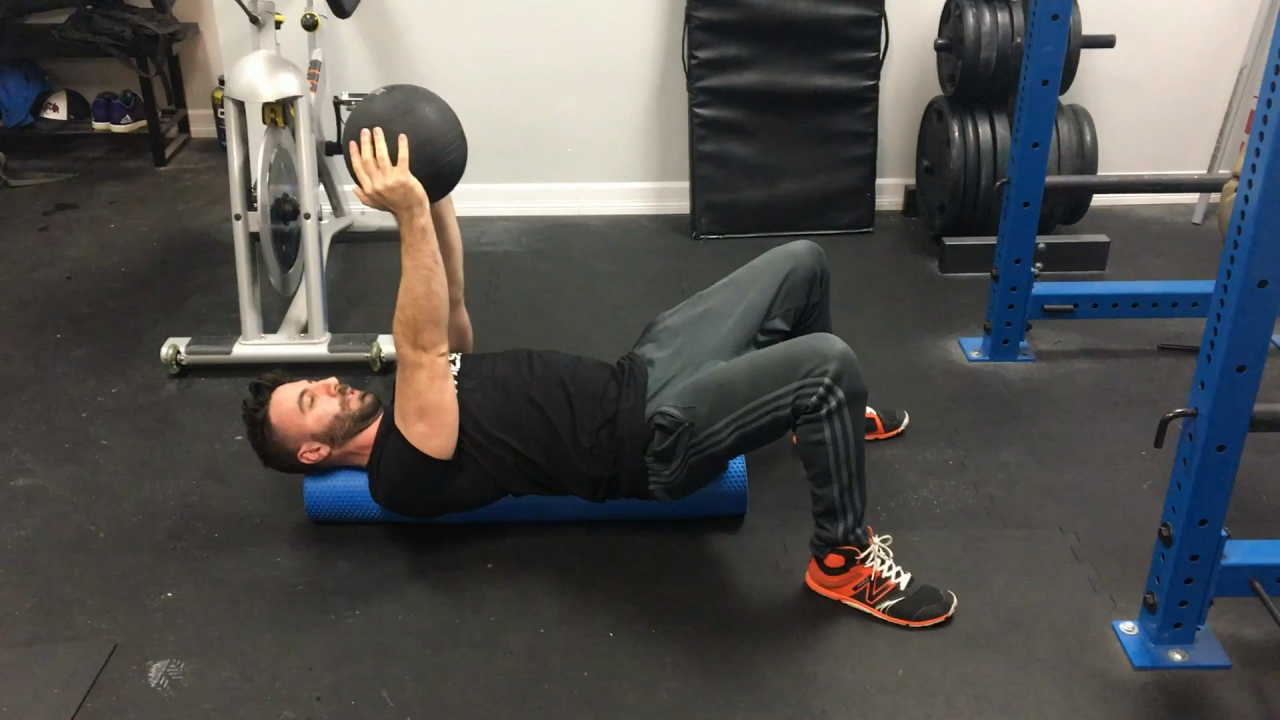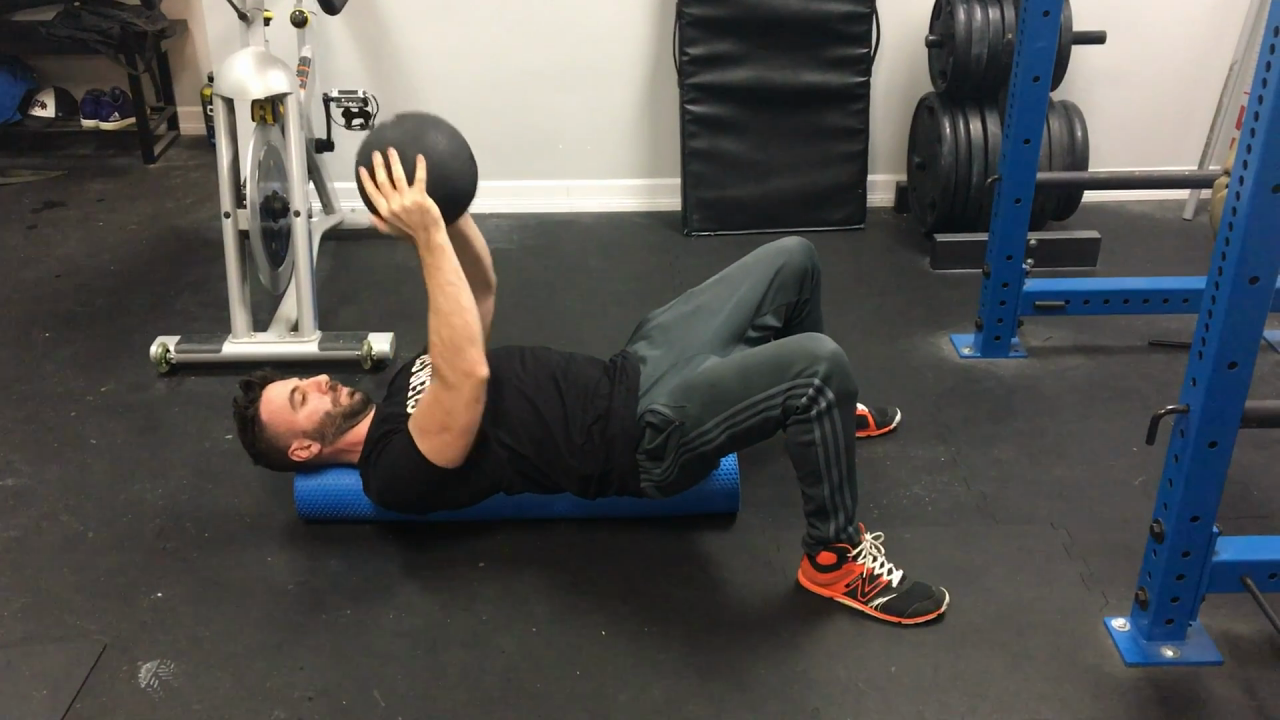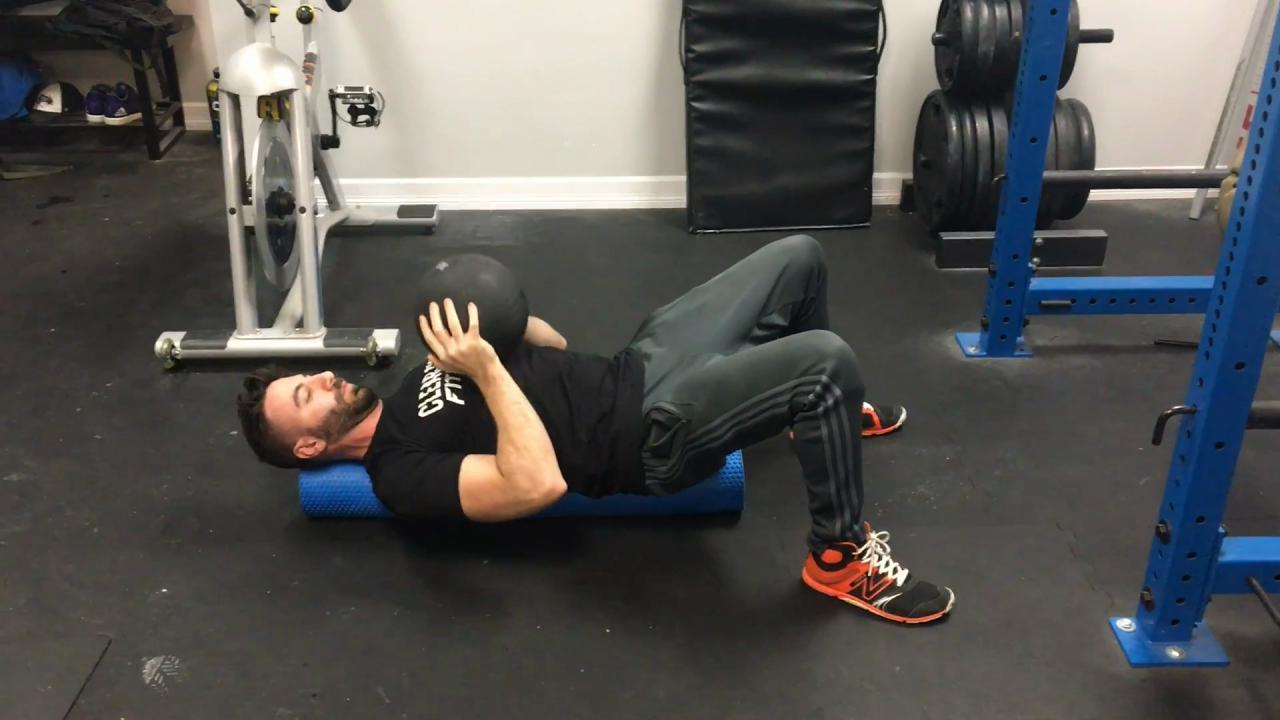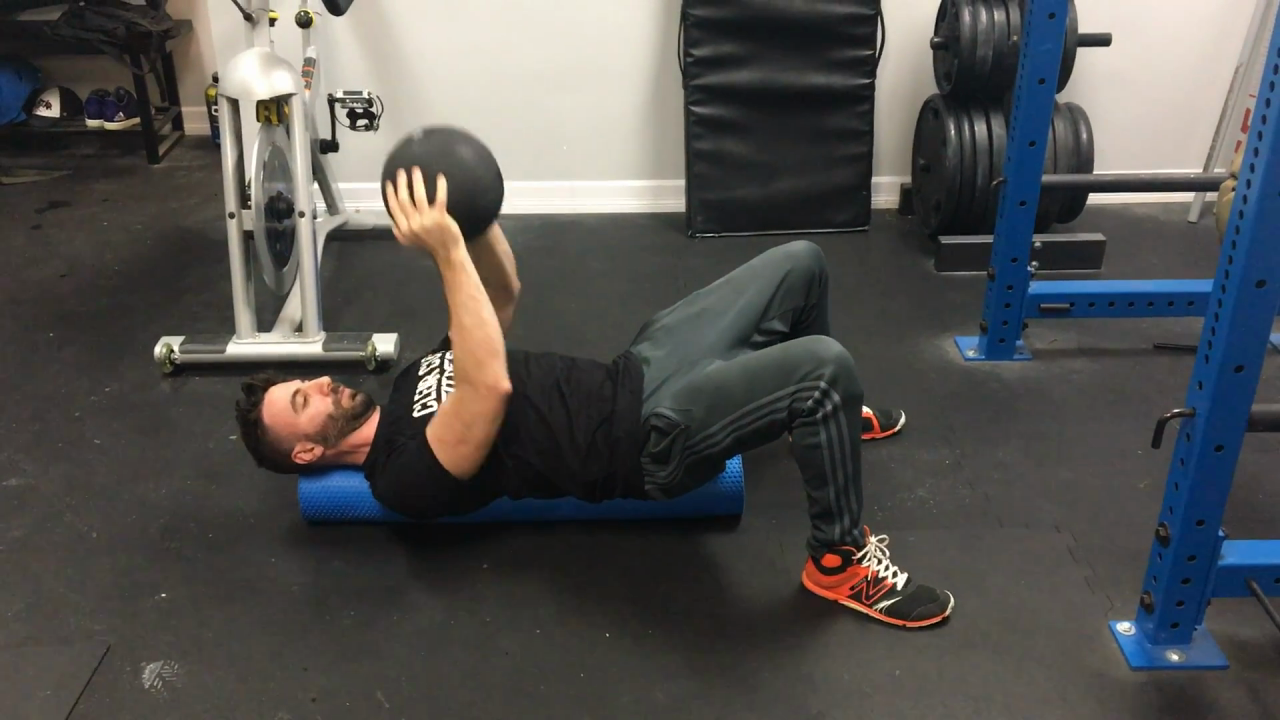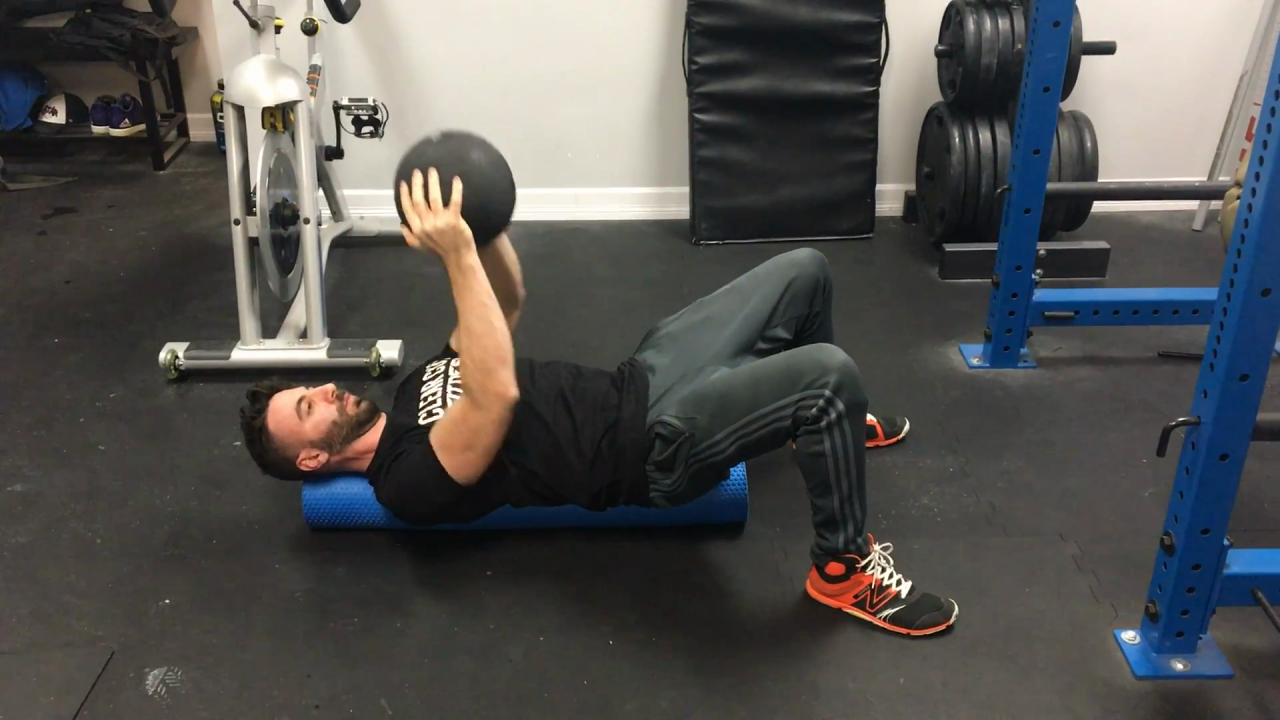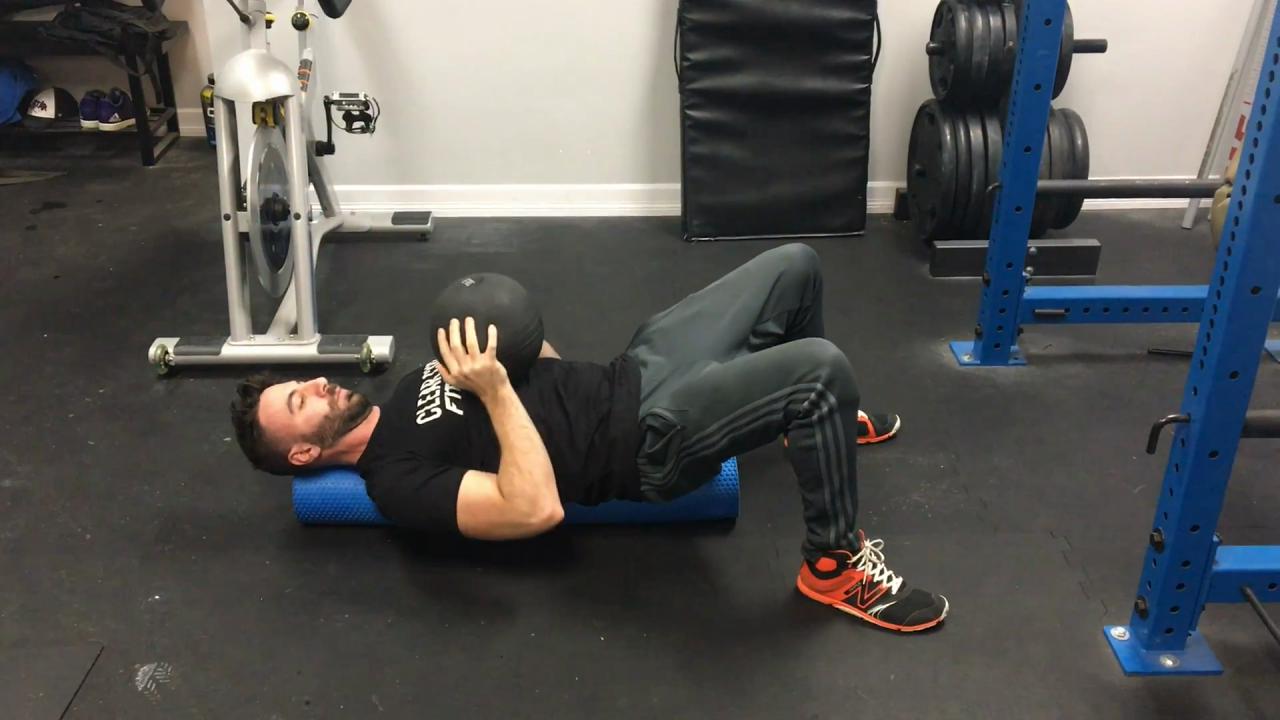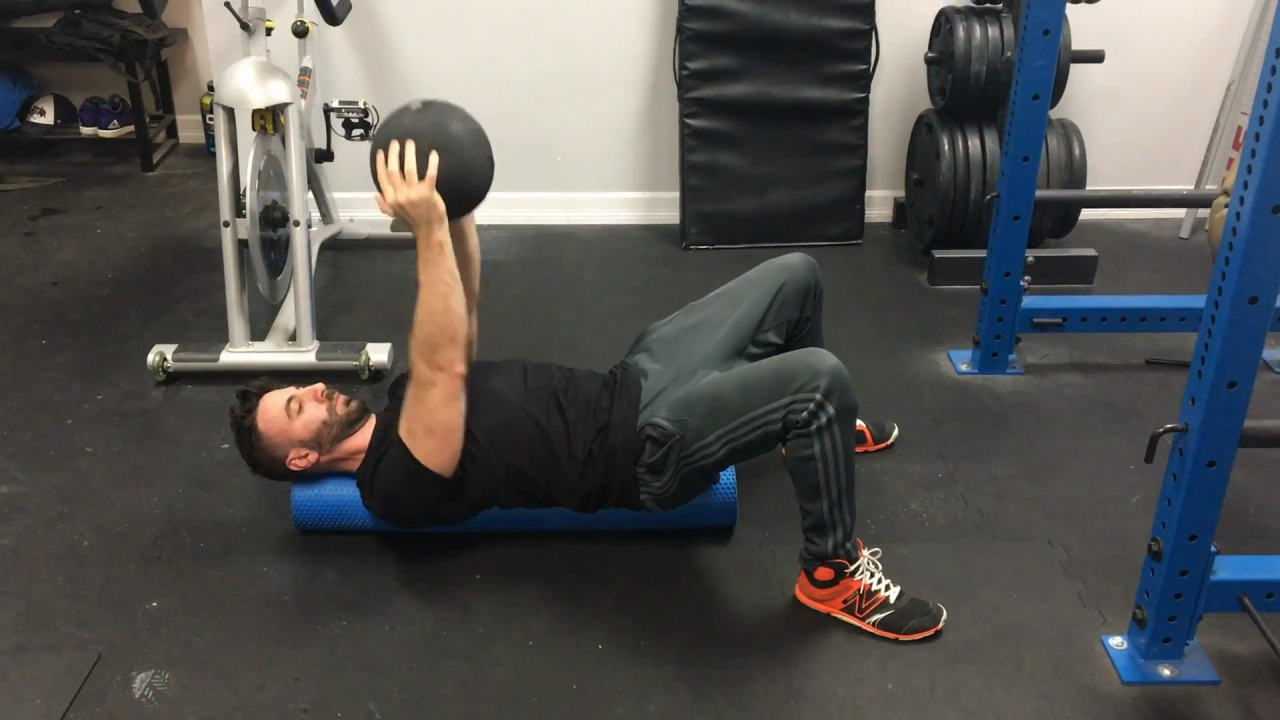
dt=0.7s
person 1, frame 1
left shoulder: (405, 409)
right shoulder: (404, 474)
left elbow: (447, 305)
right elbow: (420, 348)
left wrist: (434, 198)
right wrist: (410, 214)
left hip: (638, 376)
right hip: (652, 441)
left knee: (801, 264)
right knee: (827, 361)
left ankle: (825, 417)
right ankle: (844, 560)
person 1, frame 2
left shoulder: (404, 387)
right shoulder: (396, 474)
left elbow: (480, 291)
right elbow: (472, 374)
left wrist: (448, 212)
right wrist: (427, 235)
left hip: (631, 373)
right hip: (644, 437)
left knee: (792, 259)
right knee: (818, 360)
left ankle: (823, 411)
right ankle: (835, 559)
person 1, frame 3
left shoulder: (415, 390)
right shoulder: (402, 476)
left elbow: (551, 346)
right elbow: (540, 485)
left wrist: (496, 316)
right wrist: (487, 367)
left hip: (637, 365)
right hip: (652, 435)
left knee: (799, 257)
right knee: (826, 358)
left ankle: (821, 413)
right ankle: (841, 557)
person 1, frame 4
left shoulder: (411, 390)
right shoulder: (407, 478)
left elbow: (505, 297)
right elbow: (490, 385)
right wrist: (448, 250)
left hip: (634, 373)
right hip: (648, 443)
left knee: (800, 263)
right knee: (824, 366)
left ankle: (826, 421)
right ankle: (840, 562)
person 1, frame 5
left shoulder: (415, 395)
right shoulder: (411, 484)
left elbow: (507, 301)
right elbow: (497, 392)
left wrist: (481, 226)
right wrist: (455, 253)
left hip: (639, 382)
right hip: (654, 447)
left knee: (805, 270)
right knee: (830, 374)
left ankle: (821, 425)
right ankle: (844, 570)
person 1, frame 6
left shoulder: (417, 389)
right shoulder: (398, 482)
right elbow: (539, 510)
left wrist: (507, 335)
right wrist: (494, 389)
left hip: (631, 374)
right hip: (647, 442)
left knee: (794, 266)
right knee: (821, 366)
left ankle: (816, 423)
right ankle: (835, 565)
person 1, frame 7
left shoulder: (402, 402)
right shoulder: (398, 487)
left elbow: (452, 330)
right elbow: (452, 368)
left wrist: (451, 209)
right wrist: (428, 228)
left hip: (629, 385)
right hip: (645, 451)
left knee: (795, 273)
right knee: (819, 374)
left ankle: (816, 424)
right ankle: (833, 573)
